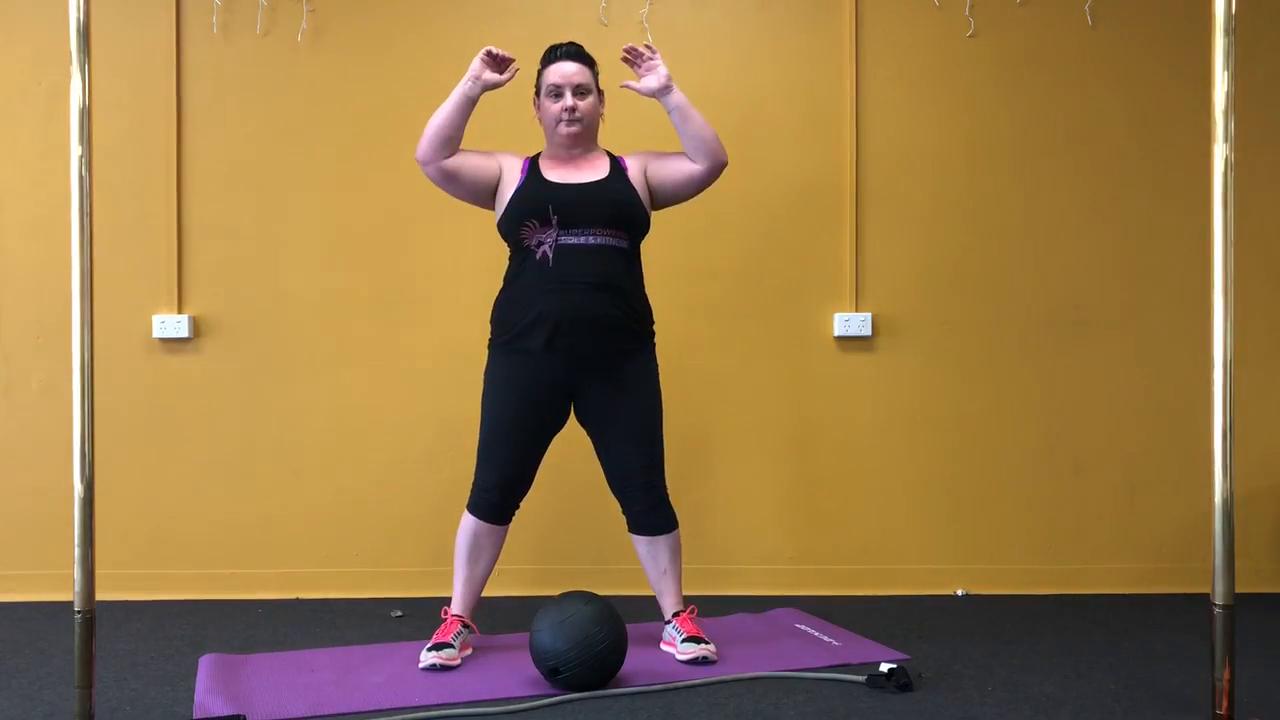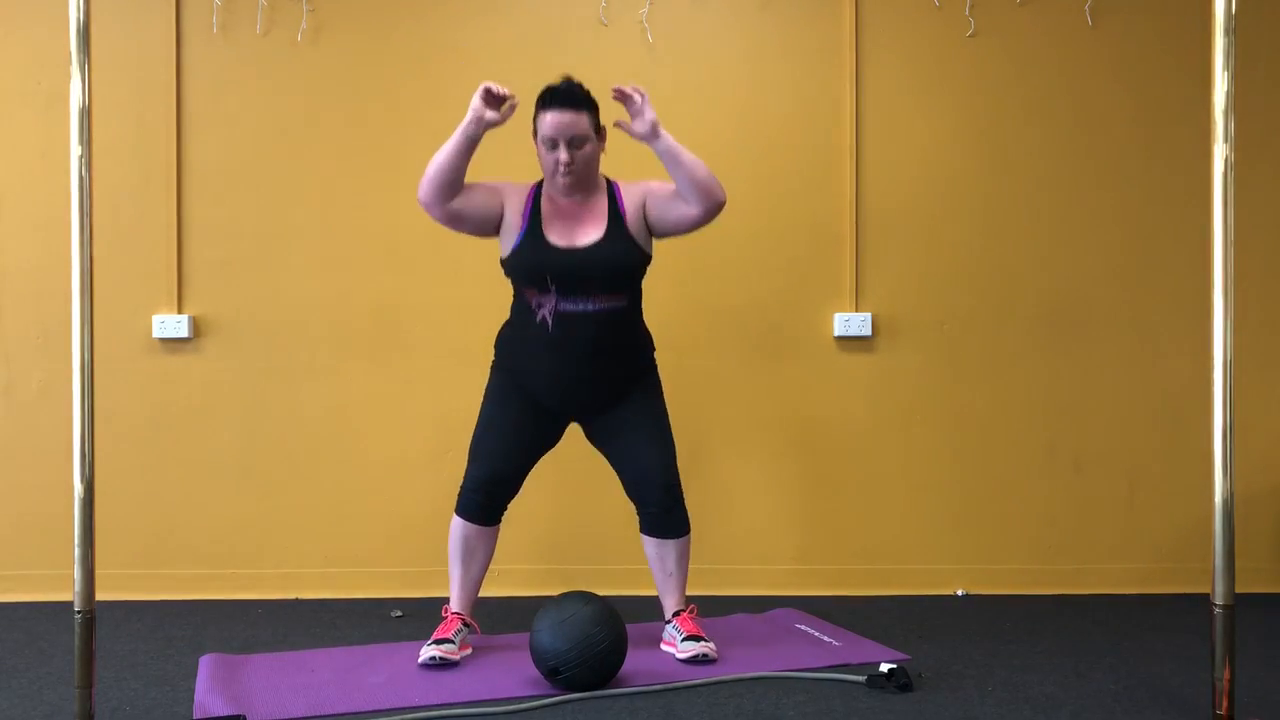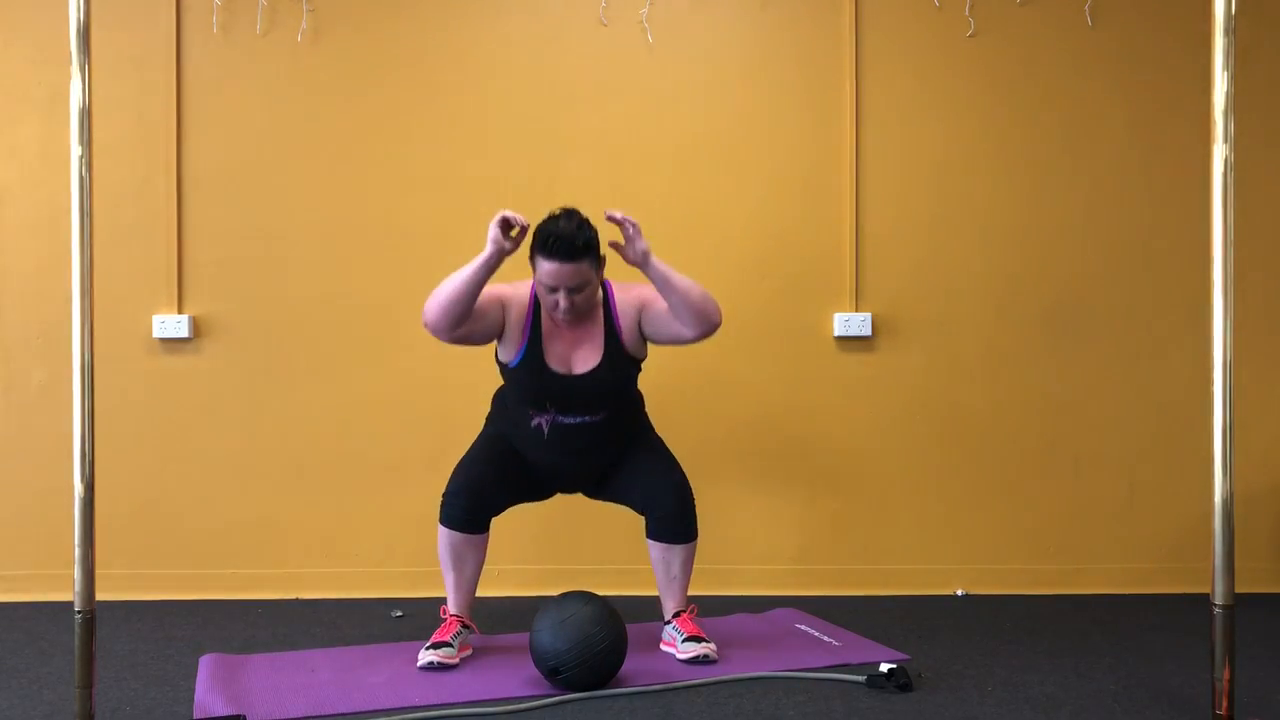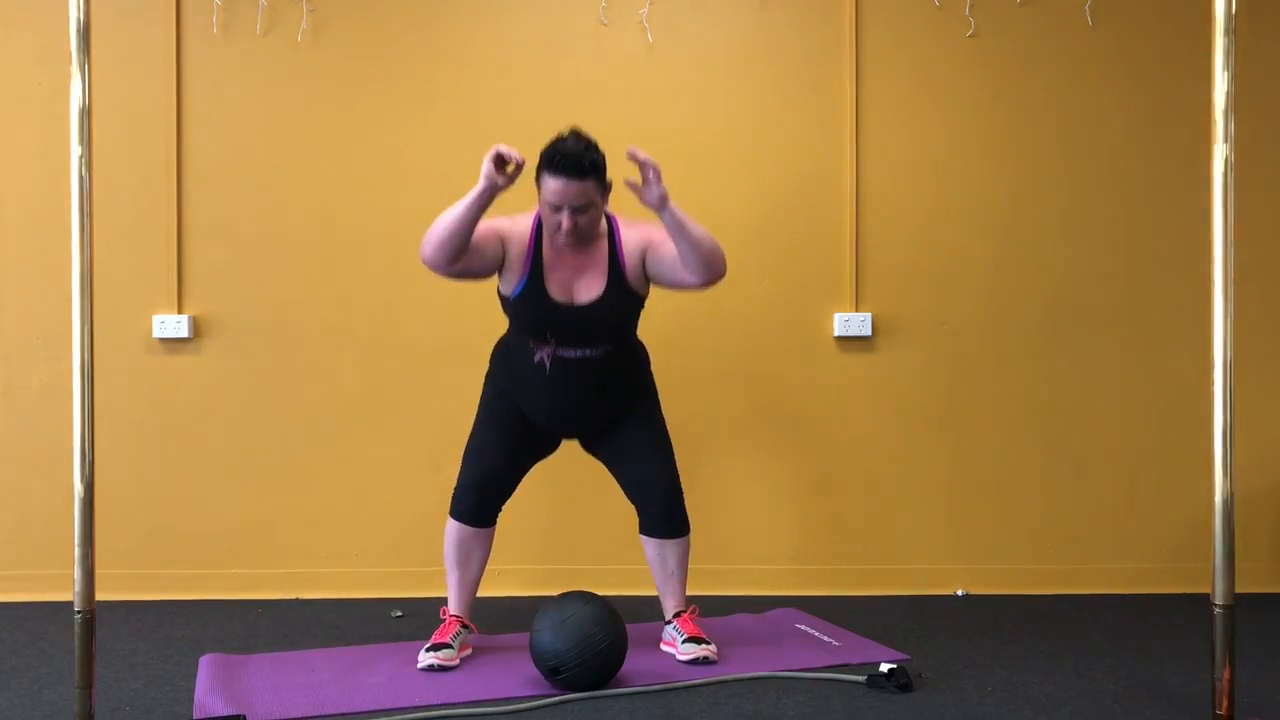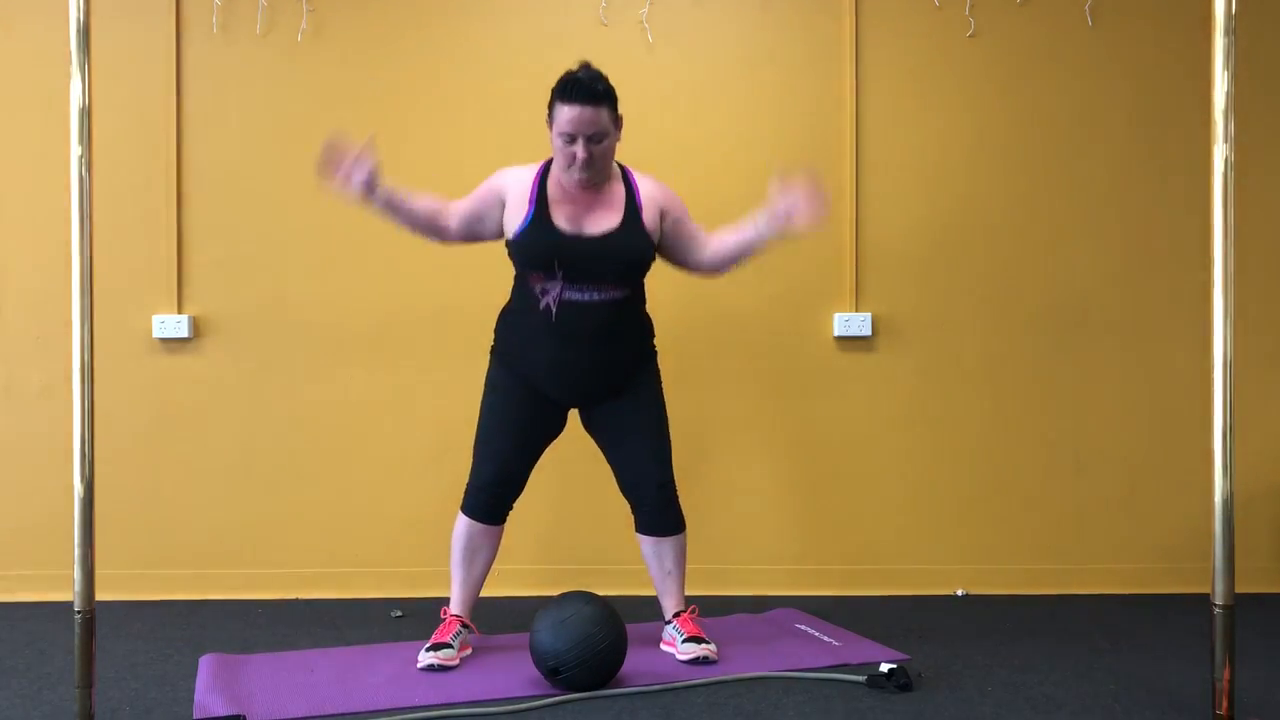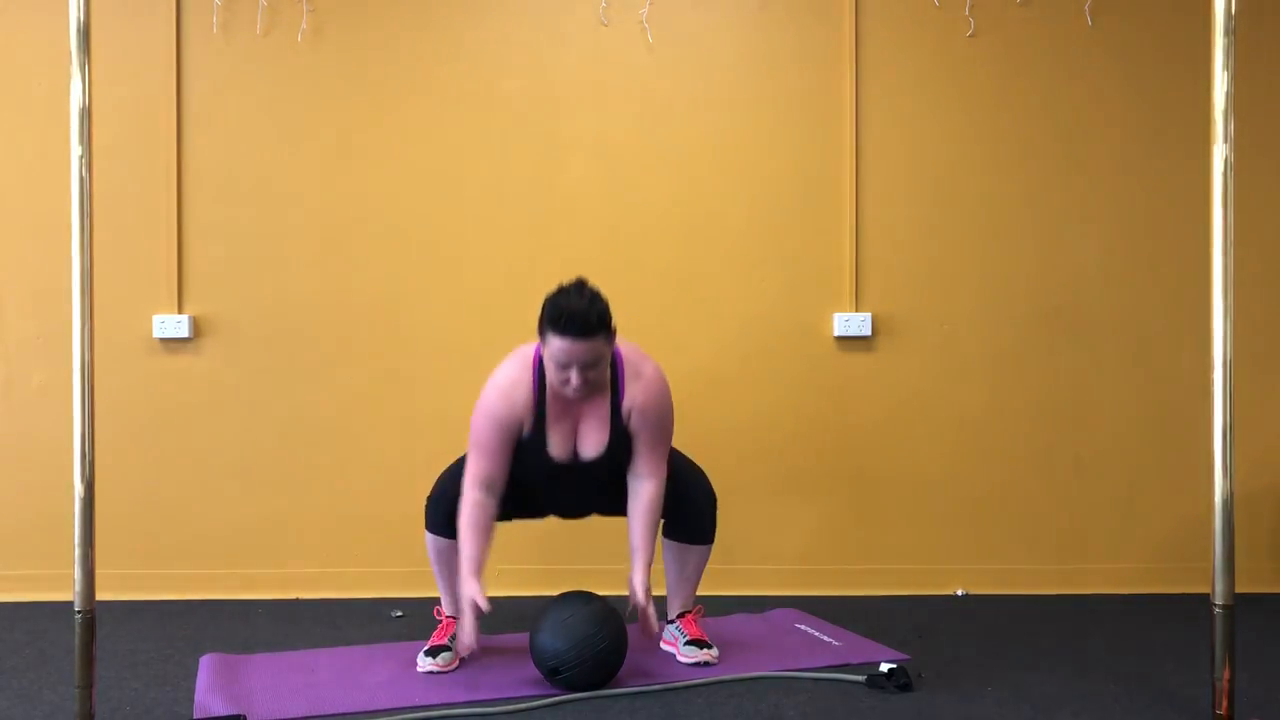
dt=0.5s
person 1, frame 1
left shoulder: (635, 173)
right shoulder: (510, 174)
left elbow: (710, 162)
right elbow: (432, 159)
left wrist: (666, 93)
right wrist: (472, 86)
left hip: (619, 358)
right hip: (526, 354)
left knee: (642, 489)
right knee: (495, 487)
left ankle: (677, 620)
right ankle: (457, 622)
person 1, frame 2
left shoulder: (635, 203)
right shoulder: (513, 205)
left elbow: (708, 203)
right elbow: (434, 200)
left wrist: (656, 137)
right wrist: (474, 126)
left hip: (622, 385)
right hip: (526, 384)
left knee: (659, 488)
right knee: (483, 487)
left ankle: (678, 619)
right ankle: (456, 620)
person 1, frame 3
left shoulder: (631, 307)
right shoulder: (510, 307)
left elbow: (704, 323)
right elbow: (437, 322)
left wrist: (648, 264)
right wrist: (489, 258)
left hip: (616, 449)
right hip: (521, 447)
left knee: (673, 500)
right knee: (463, 498)
left ankle: (678, 622)
right ankle: (455, 625)
person 1, frame 4
left shoulder: (635, 243)
right shoulder: (513, 239)
left elbow: (708, 271)
right elbow: (435, 257)
left wrist: (664, 207)
right wrist: (483, 192)
left hip: (619, 402)
right hip: (521, 398)
left knee: (661, 493)
right knee: (475, 490)
left ankle: (678, 621)
right ankle: (455, 623)
person 1, frame 5
left shoulder: (649, 198)
right shoulder: (516, 187)
left elbow: (705, 254)
right elbow: (449, 223)
left wrist: (772, 223)
right wrist: (379, 194)
left hip: (623, 379)
right hip: (526, 372)
left knee: (654, 492)
right knee: (489, 487)
left ankle: (678, 625)
right ankle: (455, 624)
person 1, frame 6
left shoulder: (643, 382)
right shoulder: (510, 386)
left elbow: (647, 478)
right elbow: (481, 484)
left wrist: (640, 573)
right wrist: (469, 579)
left hip: (611, 481)
right hip: (530, 481)
left knee: (695, 500)
right knee: (447, 501)
left ankle: (681, 620)
right ankle: (452, 623)
